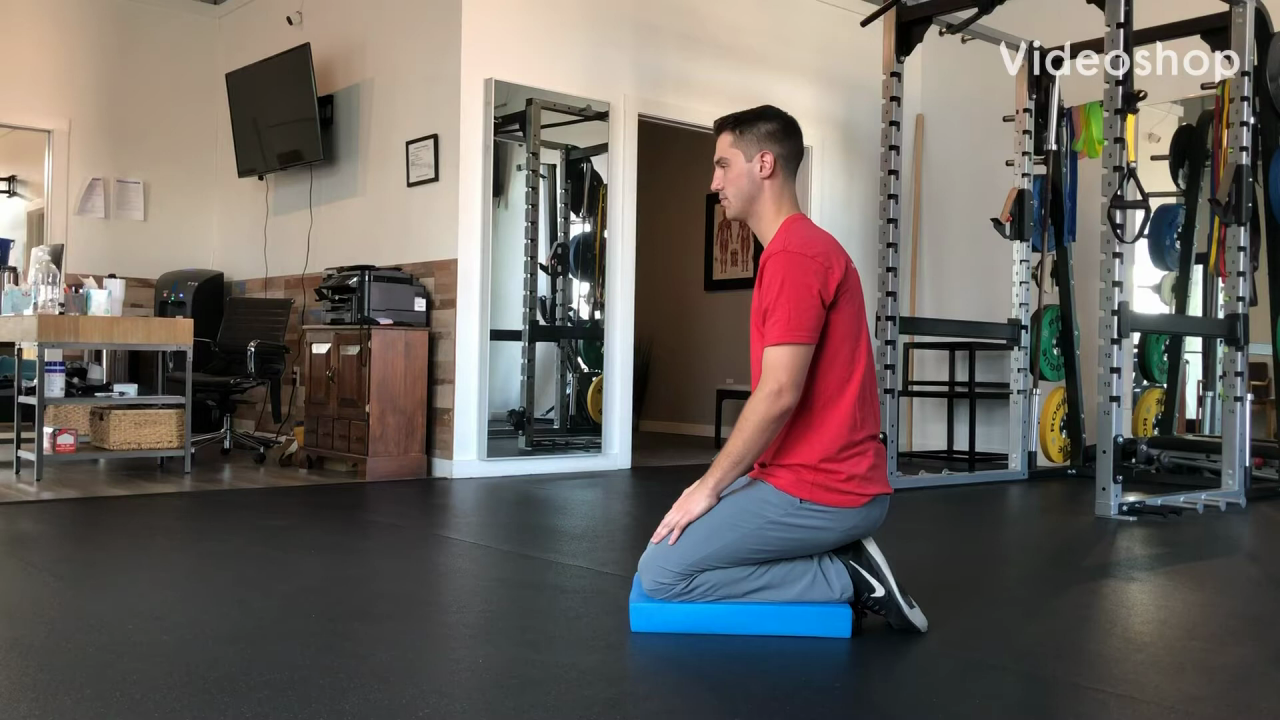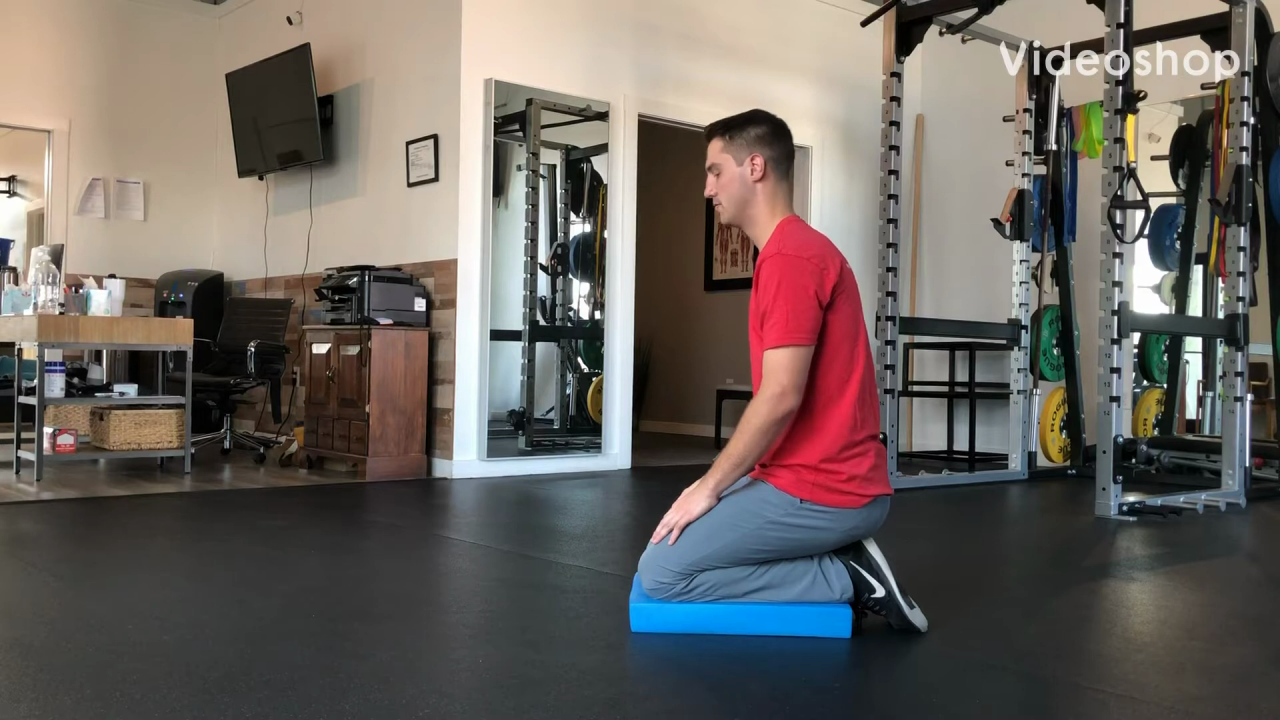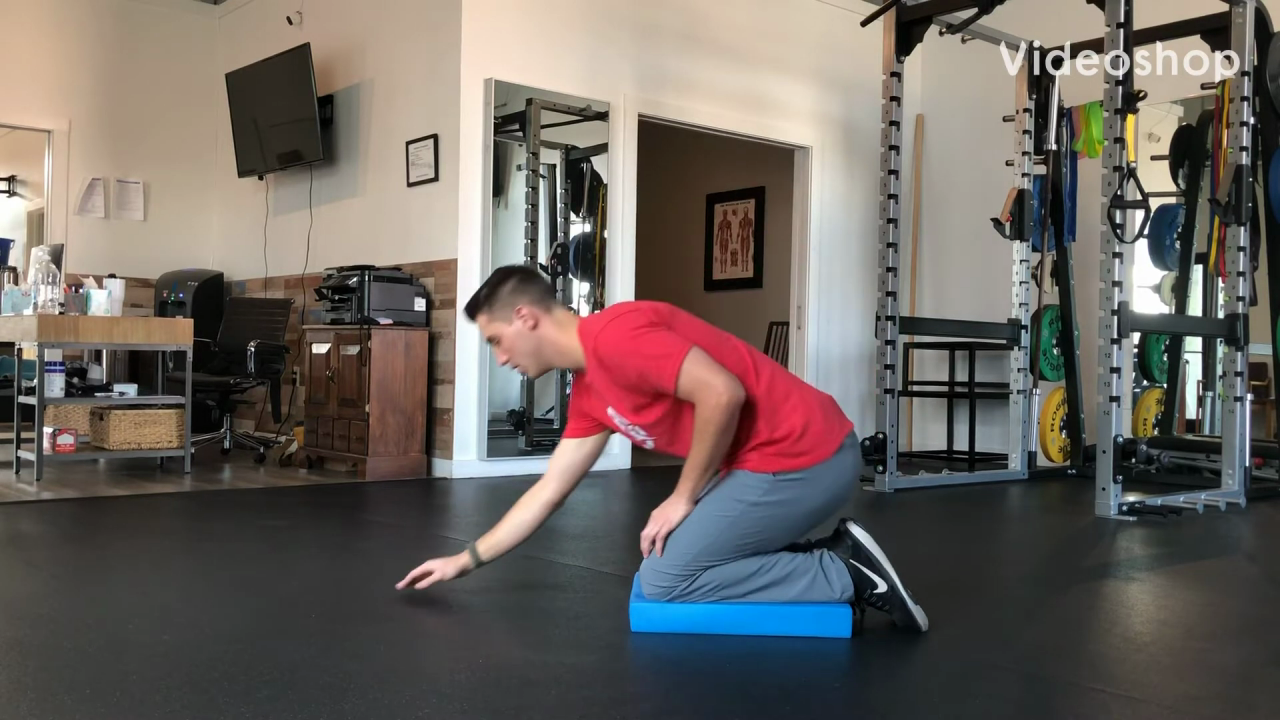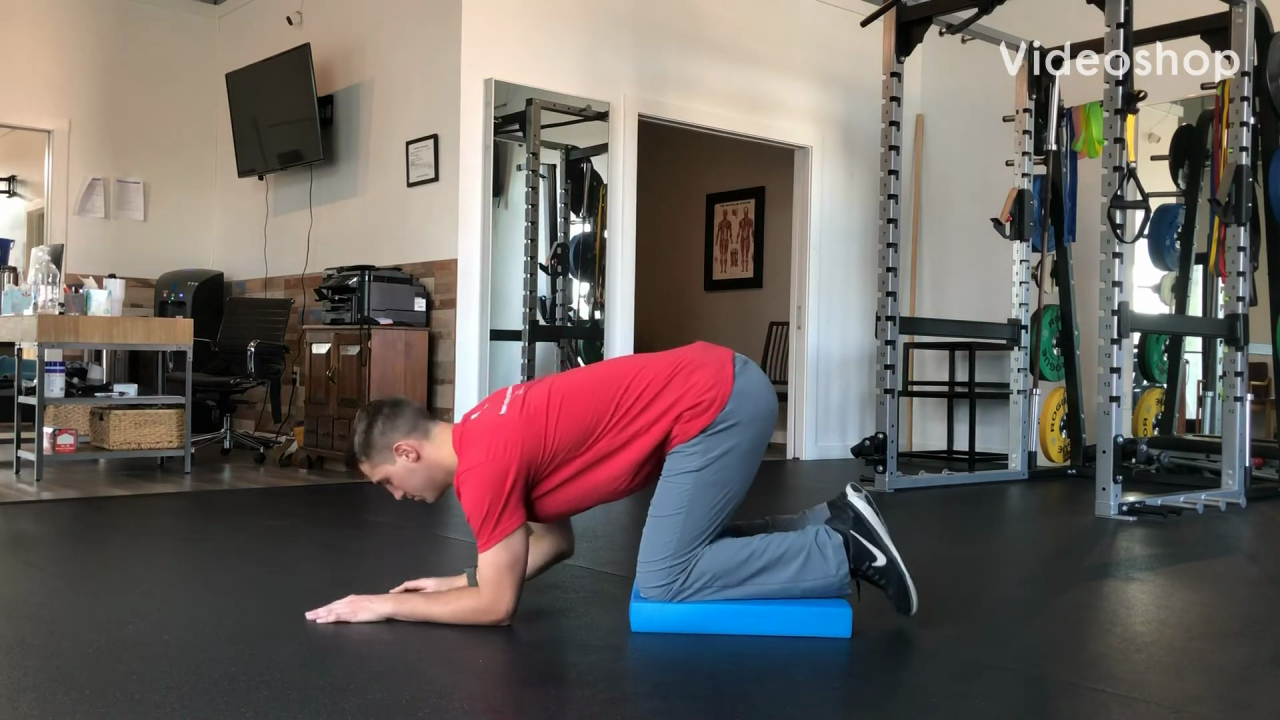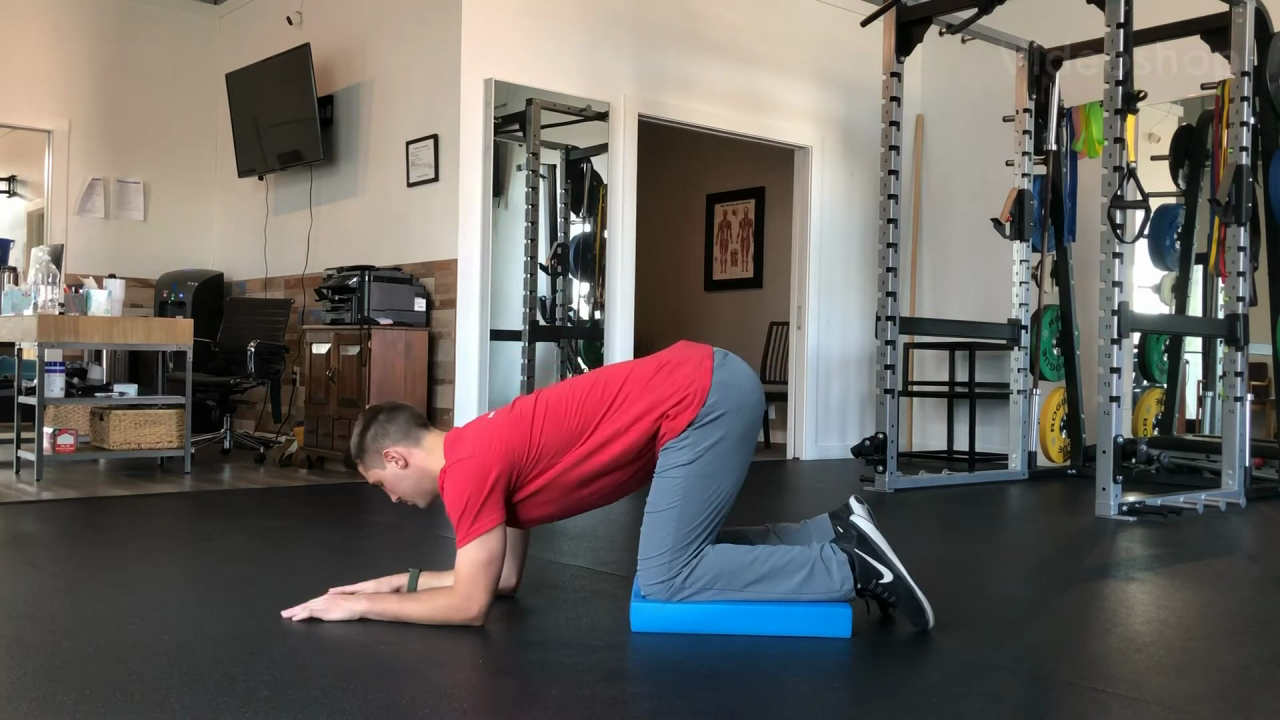
dt=1s
person 1, frame 1
left shoulder: (794, 256)
right shoulder: (800, 249)
left elbow: (779, 395)
left wrist: (710, 487)
right wrist: (717, 481)
left hip: (818, 489)
right hip: (825, 477)
left knee: (662, 572)
right knee: (675, 541)
left ankle: (846, 578)
right ankle: (839, 562)
person 1, frame 2
left shoulder: (789, 258)
right shoulder: (794, 250)
left elbow: (780, 399)
left wrist: (710, 488)
right wrist: (715, 481)
left hip: (819, 491)
right hip: (827, 478)
left knee: (662, 572)
right knee: (683, 540)
left ankle: (844, 580)
right ankle: (836, 565)
person 1, frame 3
left shoulder: (613, 335)
right shoulder: (590, 388)
left elbow: (725, 395)
right elbow: (550, 489)
left wrist: (683, 499)
right wrist: (466, 560)
left hip: (803, 456)
right hip: (803, 453)
left knee: (665, 581)
right knee: (673, 555)
left ankle: (844, 575)
right ankle: (832, 557)
person 1, frame 4
left shoulder: (483, 465)
right shoulder: (490, 430)
left elbow: (497, 605)
right elbow: (556, 540)
left wrist: (387, 604)
right wrist: (467, 578)
left hip: (717, 405)
right hip: (728, 384)
left knee: (666, 582)
right knee: (685, 550)
left ankle: (844, 551)
right ankle: (834, 523)
person 1, frame 5
left shoulder: (468, 470)
right shoulder: (492, 455)
left elbow: (470, 603)
right elbow: (502, 575)
left wrist: (362, 604)
right wrist: (401, 580)
left hip: (705, 397)
right hip: (714, 383)
left knee: (666, 581)
right knee: (685, 549)
left ankle: (850, 566)
right ankle: (836, 532)
